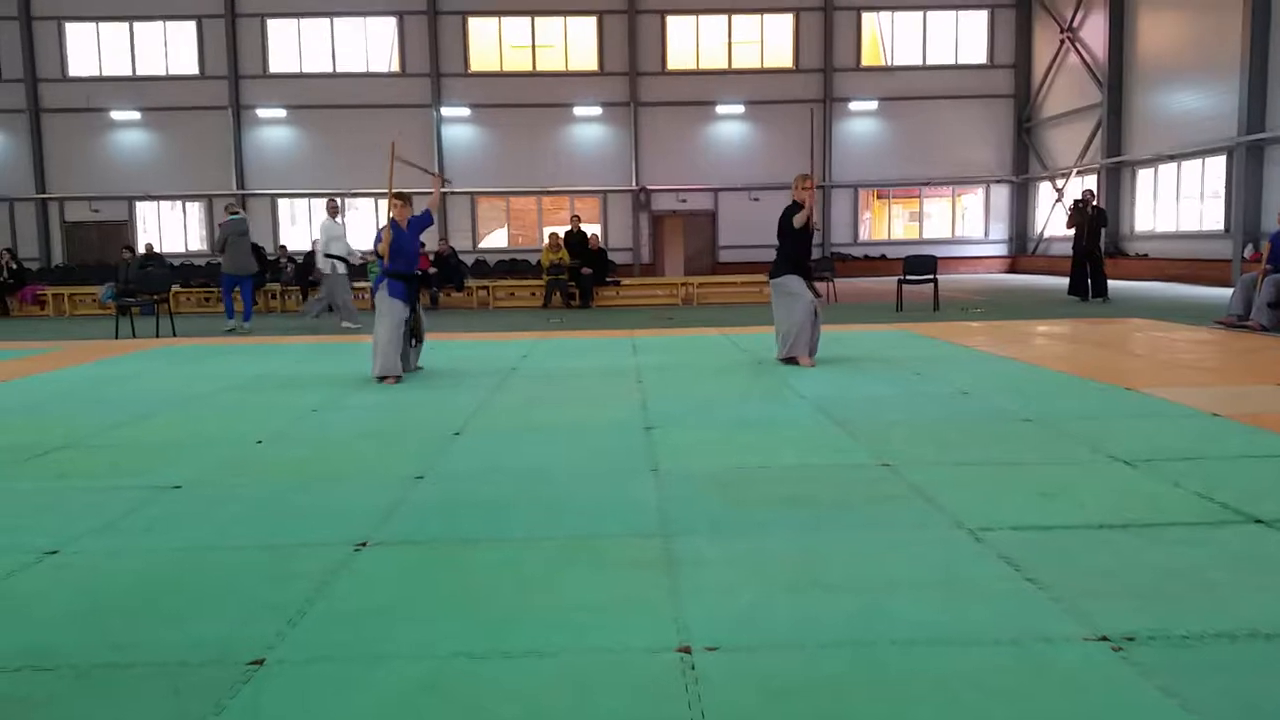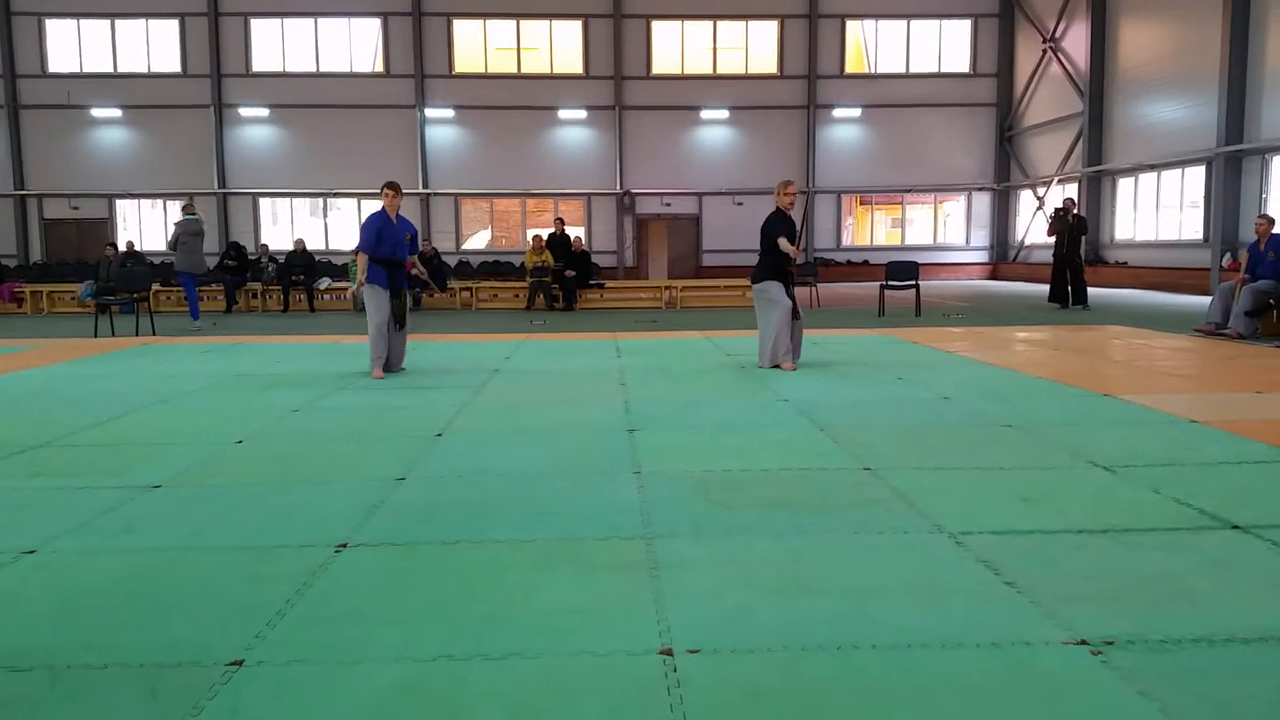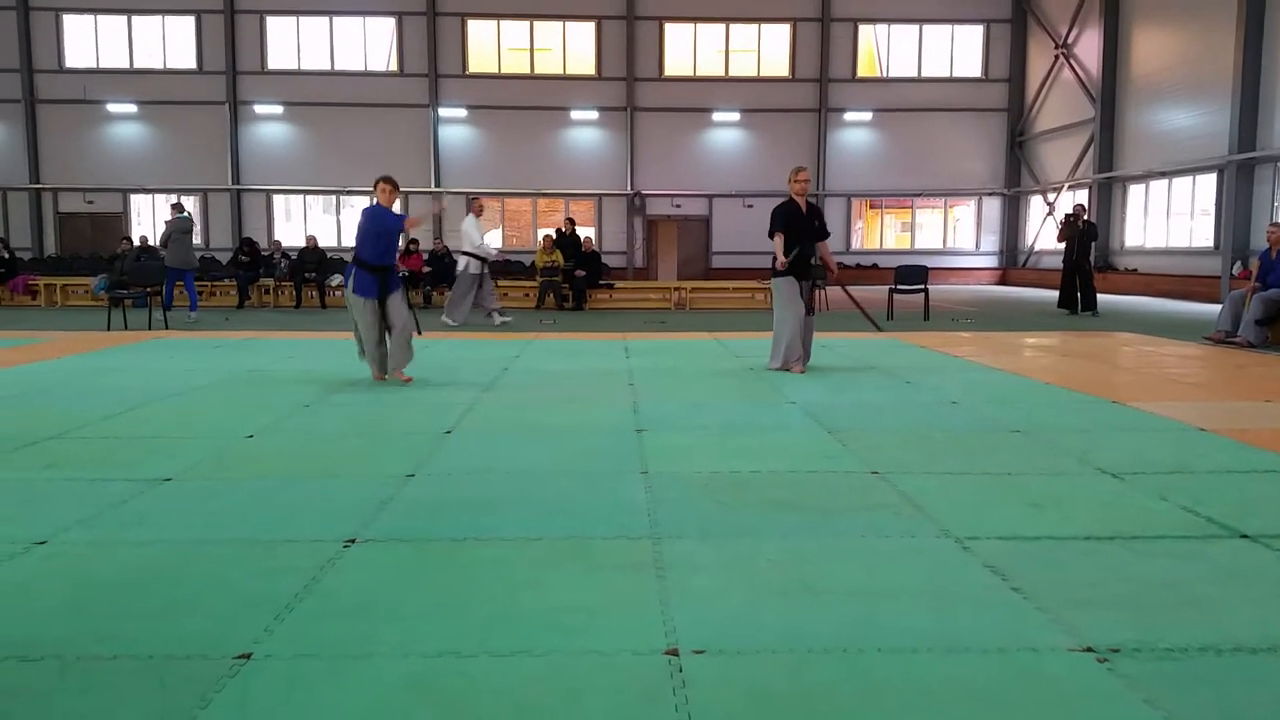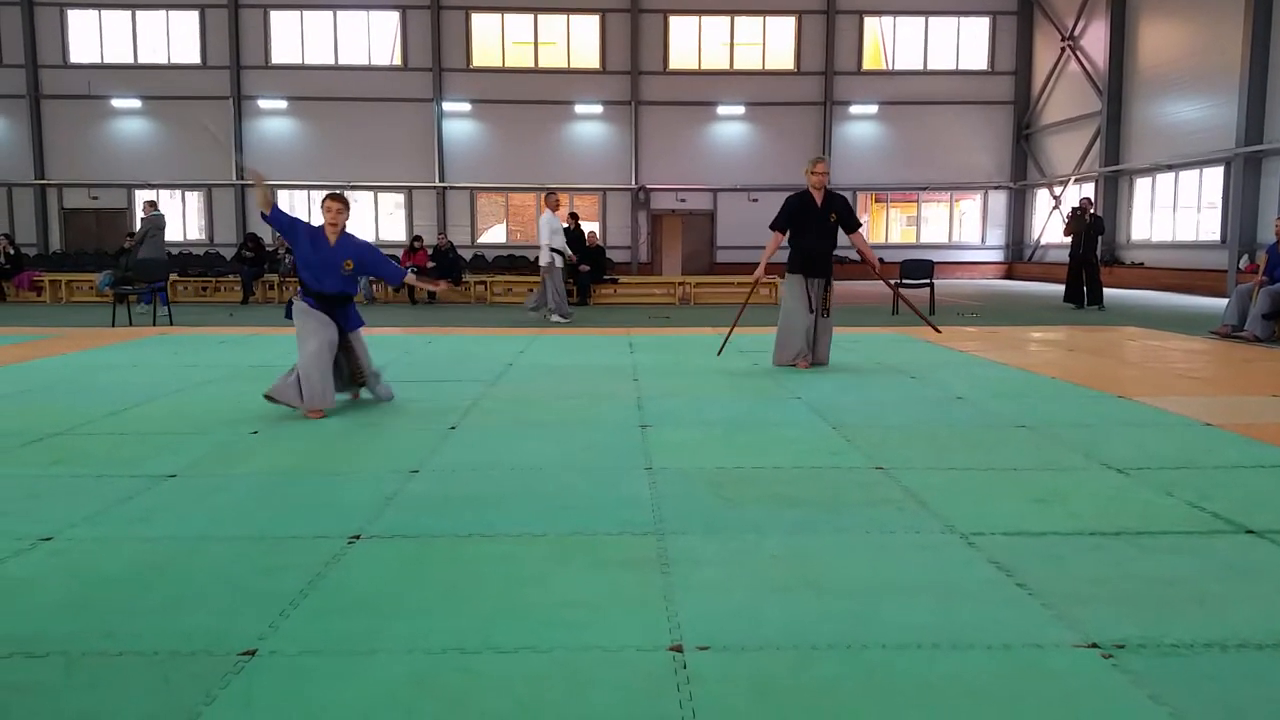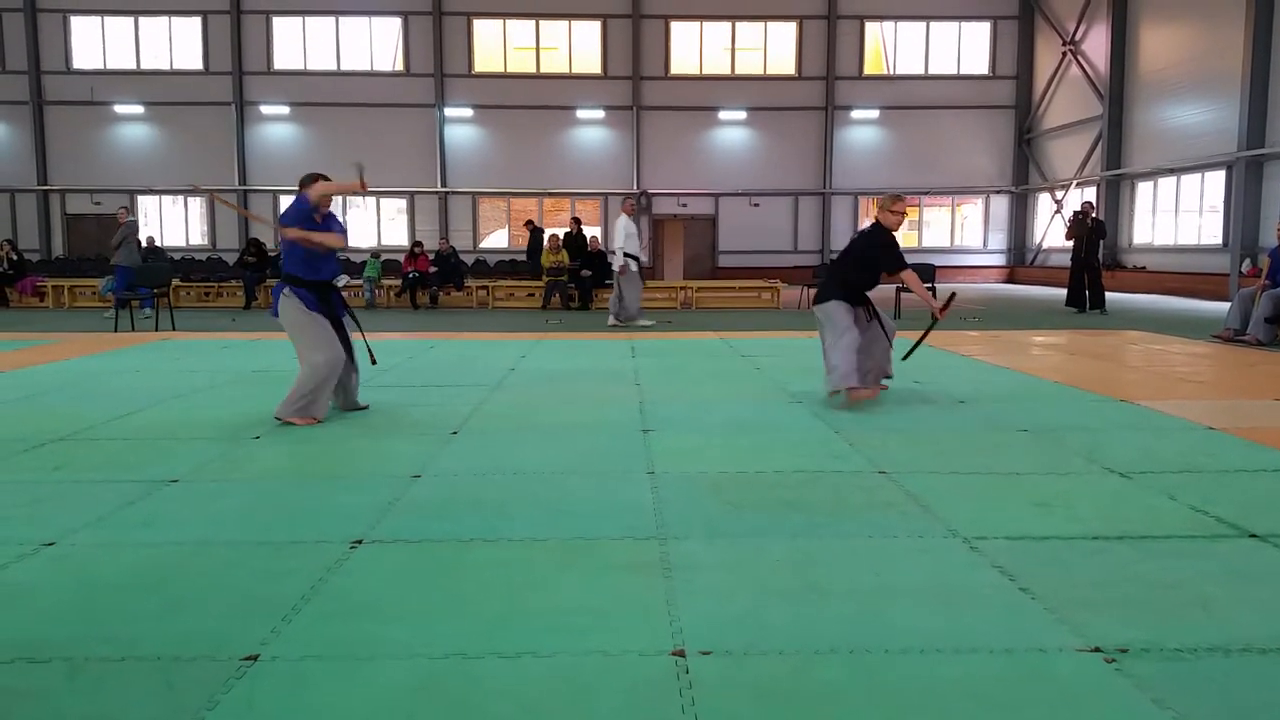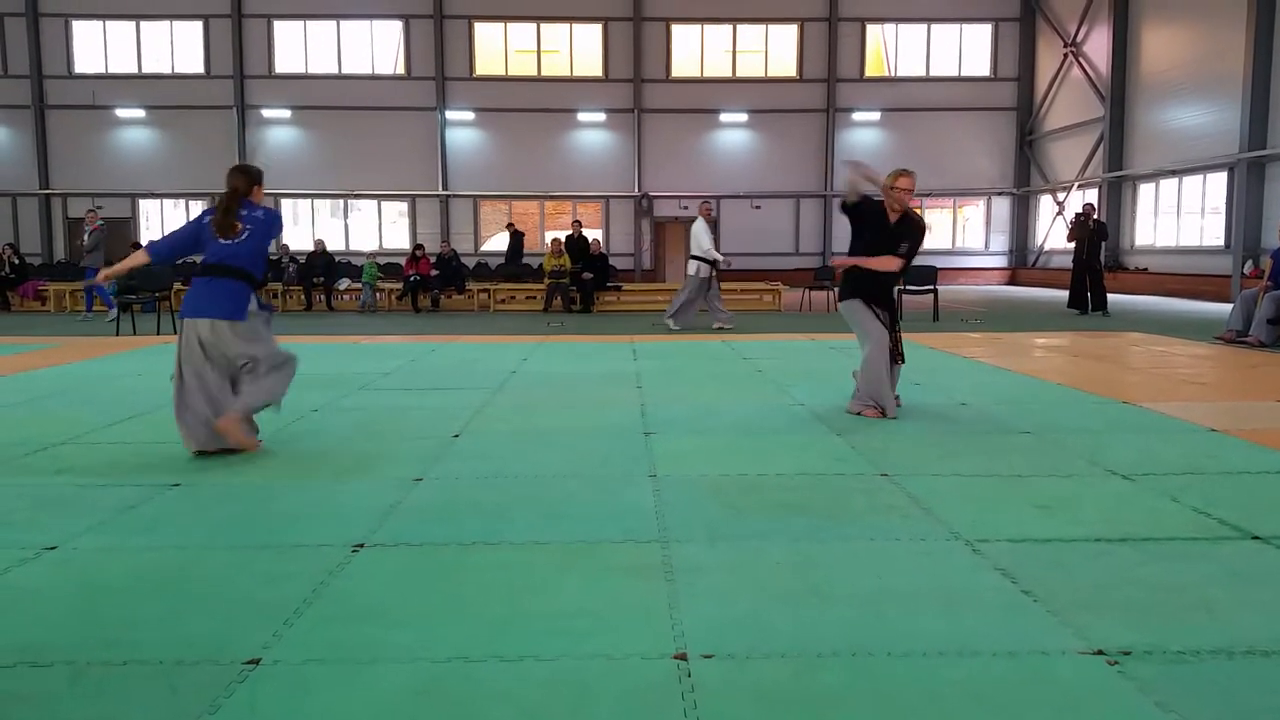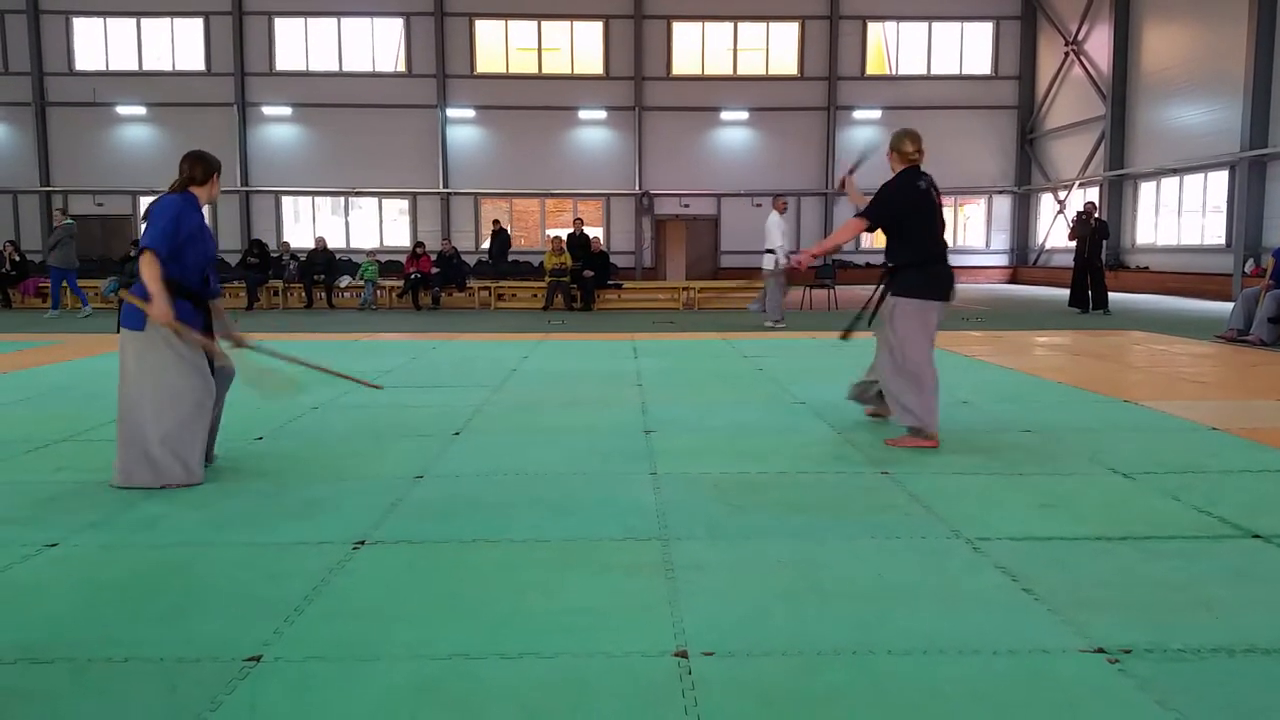
dt=0.7s
person 1, frame 1
left shoulder: (414, 226)
right shoulder: (387, 231)
left elbow: (431, 210)
right elbow: (382, 252)
left wrist: (437, 188)
right wrist: (385, 243)
left hip: (408, 284)
right hip: (390, 285)
left knee: (414, 326)
right knee: (391, 326)
left ankle: (407, 364)
right ankle: (388, 371)
person 1, frame 2
left shoulder: (407, 225)
right shoulder: (374, 221)
left elbow: (410, 252)
right elbow: (364, 249)
left wrist: (418, 267)
right wrist: (360, 273)
left hip: (398, 274)
right hip: (377, 273)
left knee: (399, 321)
right knee: (378, 320)
left ankle: (391, 362)
right ankle: (377, 365)
person 1, frame 3
left shoulder: (392, 218)
right shoulder: (371, 214)
right elbow: (406, 223)
left hip: (387, 276)
right hip: (365, 277)
left knee: (402, 322)
right knee: (371, 329)
left ankle: (396, 368)
right ankle: (379, 367)
person 1, frame 4
left shoulder: (358, 247)
right shoulder: (305, 234)
left elbow: (393, 269)
right elbow: (269, 209)
left wrist: (426, 285)
right wrist: (259, 187)
left hip: (342, 310)
right hip: (310, 305)
left knee: (356, 363)
right knee: (319, 343)
left ankle: (350, 384)
right ankle: (313, 401)
person 1, frame 5
left shoulder: (329, 221)
right shoulder: (297, 214)
left elbow: (339, 241)
right elbow: (312, 194)
left wrist: (303, 233)
right wrist: (349, 186)
left hip: (324, 296)
right hip: (296, 298)
left knee: (338, 352)
right knee: (326, 356)
left ankle: (344, 398)
right ankle: (295, 410)
person 1, frame 6
left shoulder: (208, 219)
right shoulder: (268, 217)
left elbow: (161, 248)
left wrist: (114, 270)
right wrist: (257, 205)
left hip: (197, 301)
right hip: (235, 303)
left knee: (204, 379)
right knee: (275, 365)
left ankle: (211, 438)
right ankle: (234, 417)
person 1, frame 7
left shoulder: (194, 216)
right shoulder: (171, 207)
left elbow: (208, 281)
right elbow: (149, 254)
left wrist: (227, 328)
right wrist: (159, 301)
left hip: (184, 314)
right hip: (156, 316)
left knee: (216, 375)
right knee: (166, 393)
left ankle: (181, 455)
right ankle: (144, 470)
person 2, frame 1
left shoulder: (805, 215)
right shoulder: (790, 212)
right elbow: (797, 222)
right wrist: (806, 210)
left hip: (799, 270)
right hip: (785, 271)
left knee: (810, 312)
right knee: (805, 303)
left ankle: (789, 352)
right ankle: (798, 352)
person 2, frame 2
left shoulder: (788, 220)
right shoulder: (775, 219)
right elbow: (780, 240)
right wrist: (791, 250)
left hip: (780, 276)
right hip: (766, 276)
left knee: (794, 317)
right knee: (783, 308)
left ankle: (777, 356)
right ankle: (780, 357)
person 2, frame 3
left shoulder: (815, 211)
right shoulder: (782, 210)
left elbow: (820, 241)
right elbow: (777, 235)
left wrist: (831, 264)
right wrist: (780, 257)
left hip: (805, 271)
right hip: (785, 271)
left knee: (804, 316)
right knee: (792, 314)
left ankle: (797, 358)
right ankle: (790, 360)
person 2, frame 4
left shoulder: (839, 202)
right shoulder: (794, 202)
left elbow: (854, 233)
right elbow: (778, 234)
left wrist: (871, 257)
right wrist: (762, 264)
left hip: (824, 267)
right hip: (799, 267)
left knee: (823, 316)
right knee: (798, 314)
left ankle: (816, 355)
right ankle: (798, 355)
person 2, frame 5
left shoulder: (875, 235)
right shoulder: (881, 238)
right elbow: (906, 275)
right wrist: (932, 303)
left hip: (851, 296)
right hip: (832, 297)
left knee: (882, 331)
right knee: (847, 336)
left ankle: (867, 379)
right ankle: (849, 388)
person 2, frame 6
left shoulder: (914, 226)
right shoulder: (866, 208)
left elbow: (894, 264)
right elbow: (852, 195)
left wrist: (853, 261)
right wrist: (861, 178)
left hip: (883, 295)
right hip: (855, 294)
left knee: (891, 351)
right knee: (878, 343)
left ankle: (880, 394)
right ankle: (863, 402)
person 2, frame 7
left shoulder: (900, 187)
right shoulder: (922, 184)
left elbow: (861, 222)
left wrist: (814, 251)
right wrist: (854, 194)
left hip: (916, 283)
right hip: (934, 279)
left knee: (905, 357)
right knee: (897, 349)
left ankle: (924, 430)
right ankle: (882, 401)
